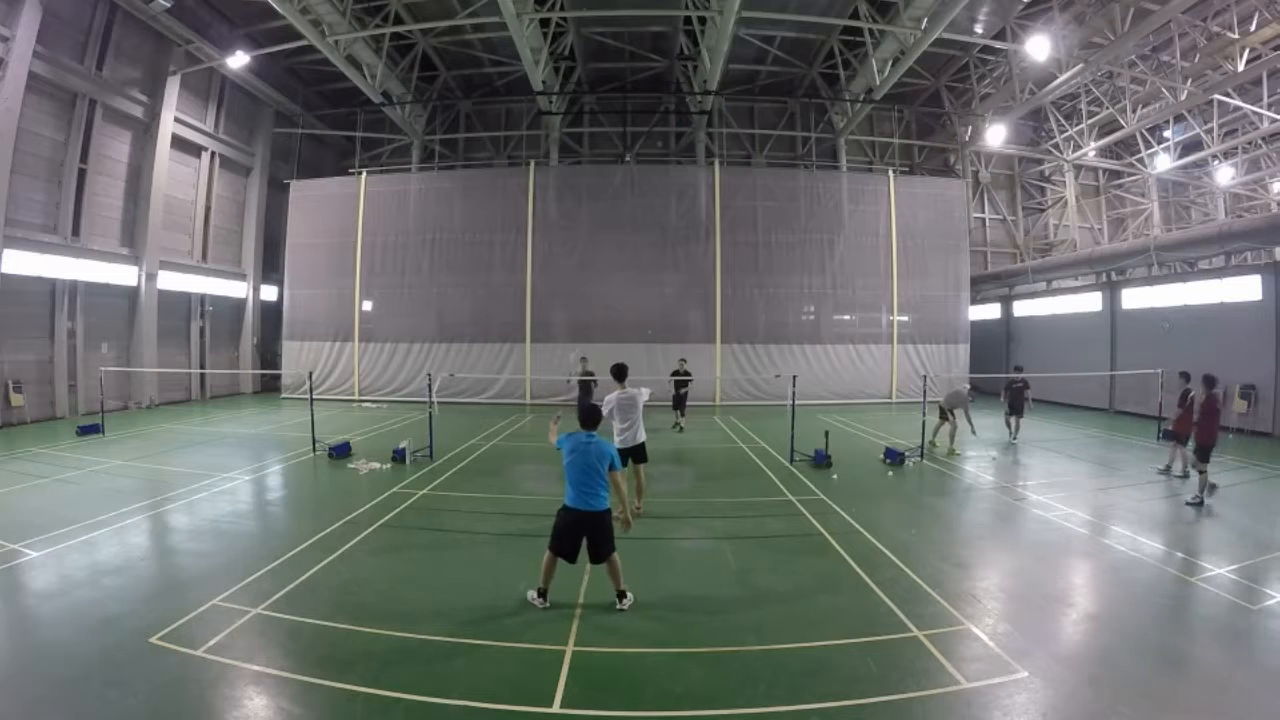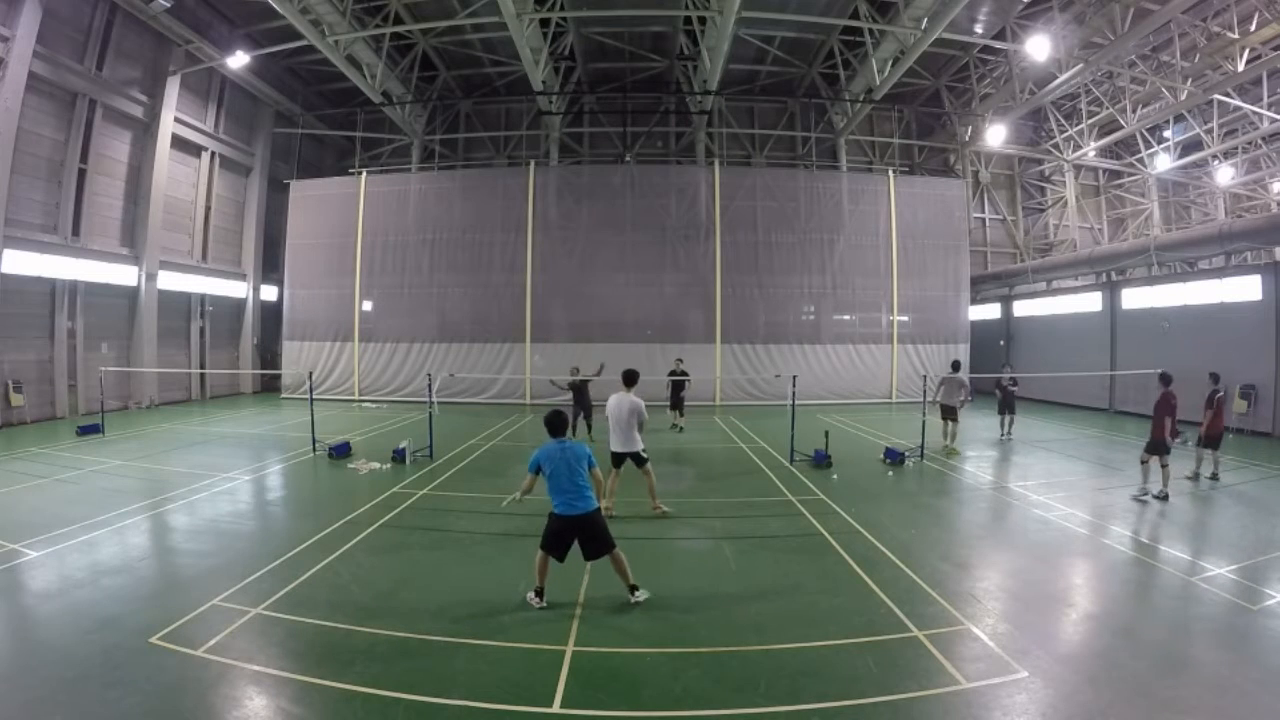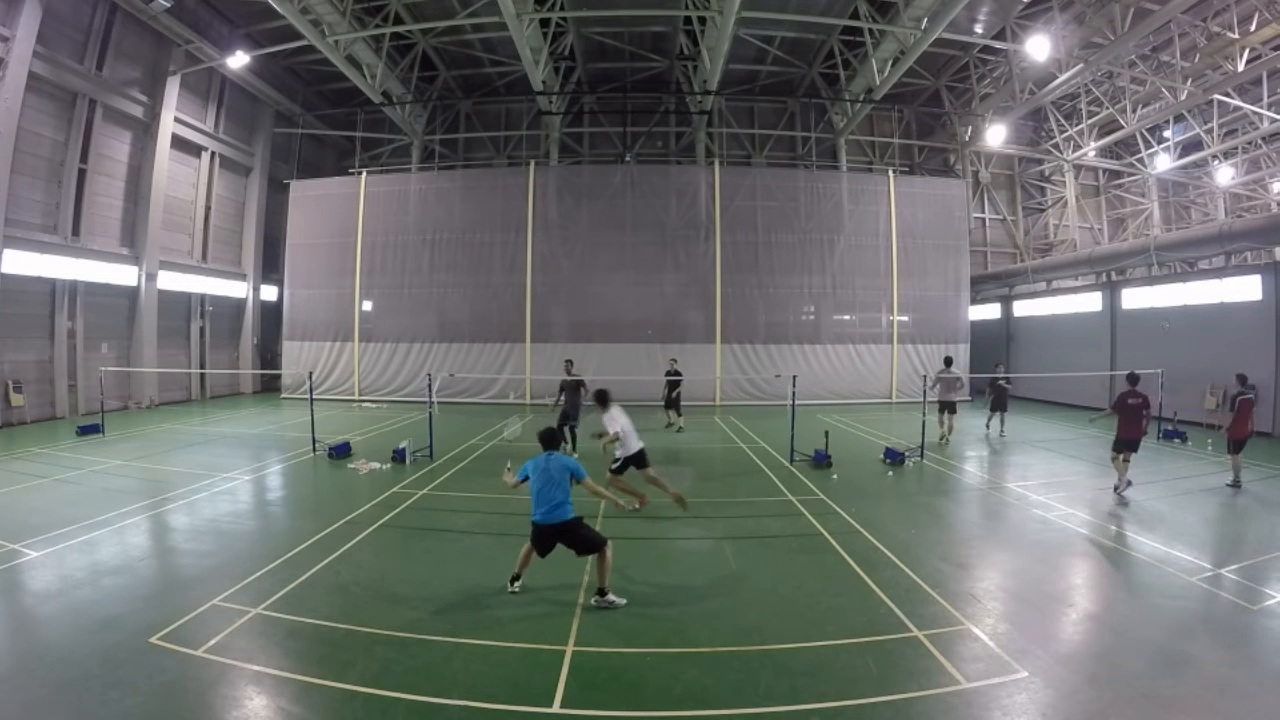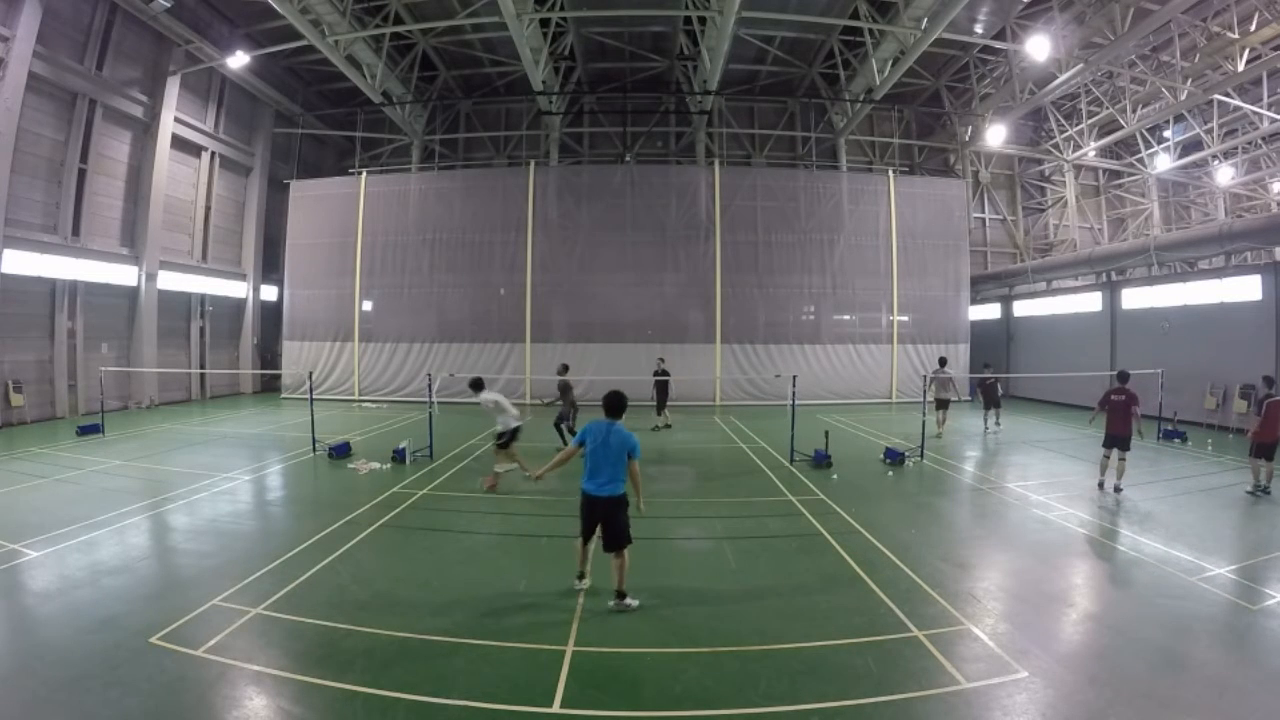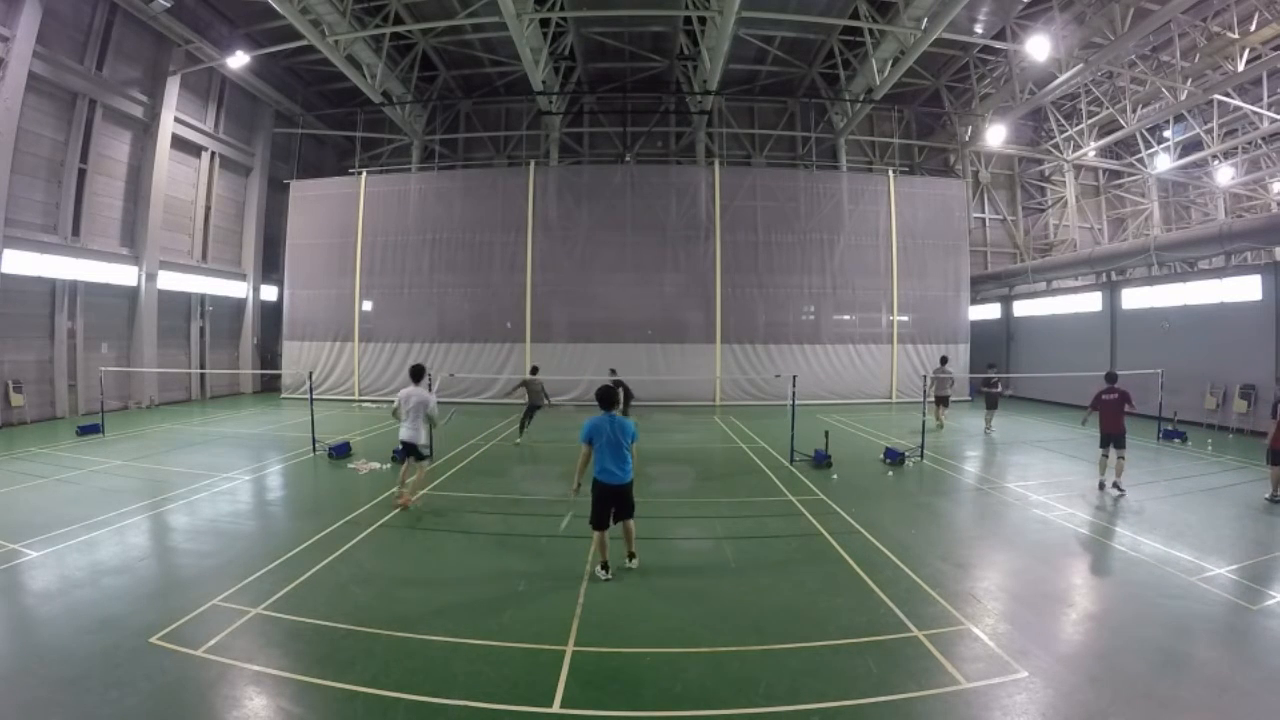
dt=0.7s
person 1, frame 1
left shoulder: (568, 441)
right shoulder: (608, 448)
left elbow: (552, 438)
right elbow: (618, 484)
left wrist: (555, 423)
right wrist: (626, 512)
left hip: (572, 510)
right hip: (599, 512)
left knee: (553, 552)
right knee: (609, 555)
left ankle: (541, 595)
right ankle: (621, 596)
person 1, frame 2
left shoulder: (541, 454)
right shoulder: (582, 449)
left elbow: (528, 487)
right elbow: (599, 480)
left wrist: (519, 495)
right wrist: (597, 502)
left hip: (562, 515)
right hip: (589, 512)
left knee: (545, 552)
right knee: (612, 551)
left ankle: (538, 595)
right ankle: (633, 590)
person 1, frame 3
left shoulder: (531, 464)
right shoulder: (570, 463)
left elbow: (512, 483)
right elbow: (592, 488)
left wrist: (506, 476)
right wrist: (616, 500)
left hip: (540, 523)
right hip: (565, 522)
left knee: (531, 544)
right knee: (605, 546)
left ankle: (515, 580)
right ankle: (602, 593)
person 1, frame 4
left shoulder: (590, 428)
right shoulder: (629, 437)
left elbow: (567, 454)
right elbow: (634, 472)
left wrist: (543, 471)
right wrist: (639, 500)
left hip: (589, 495)
right hip: (614, 498)
left knee: (584, 537)
right knee: (620, 548)
left ankle: (581, 577)
right ankle: (620, 596)
person 1, frame 5
left shoulder: (592, 424)
right shoulder: (628, 424)
left elbow: (586, 454)
right elbow: (632, 453)
left wrist: (577, 479)
left hip: (602, 482)
right hip: (625, 481)
left knee: (600, 527)
right knee: (627, 519)
left ankle: (604, 567)
right ankle: (631, 557)
